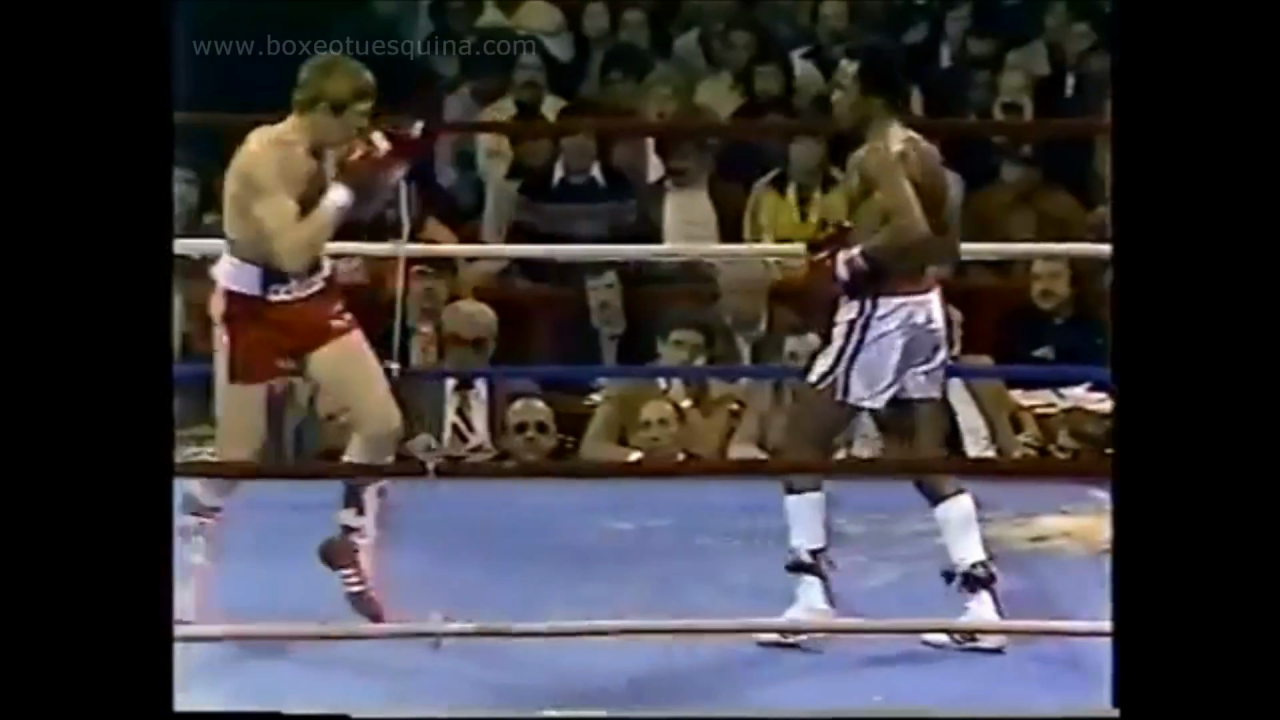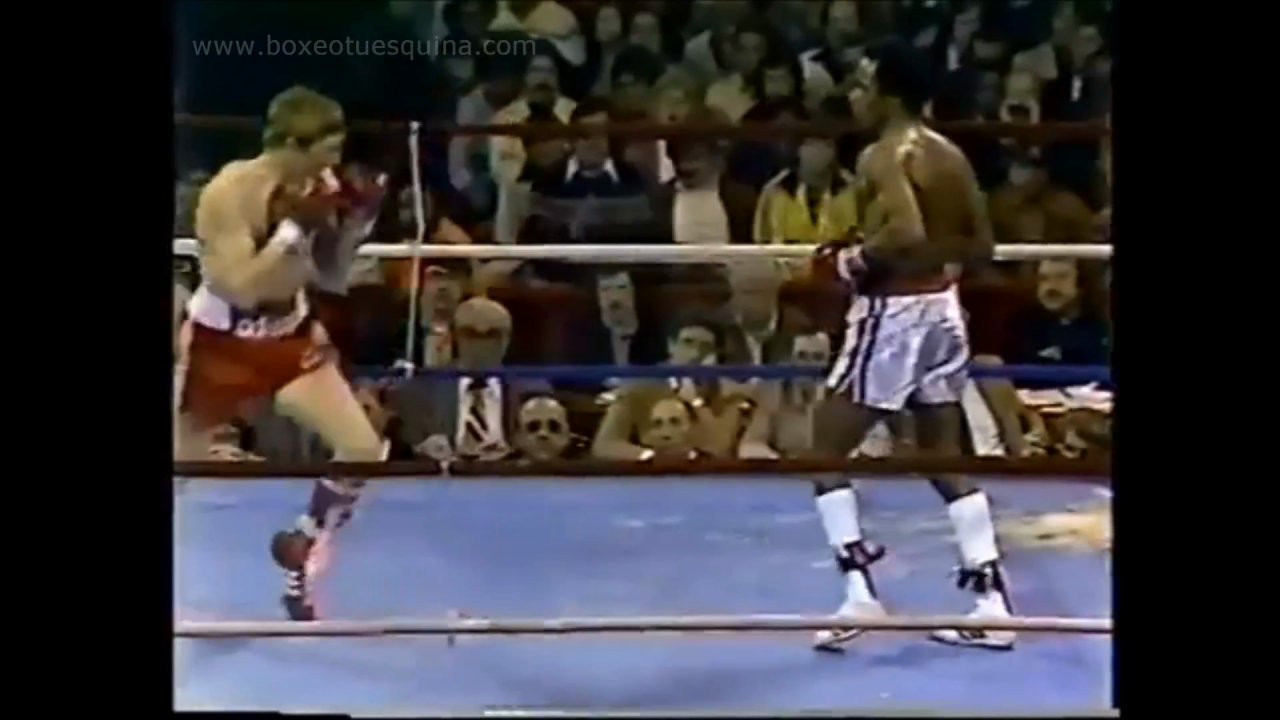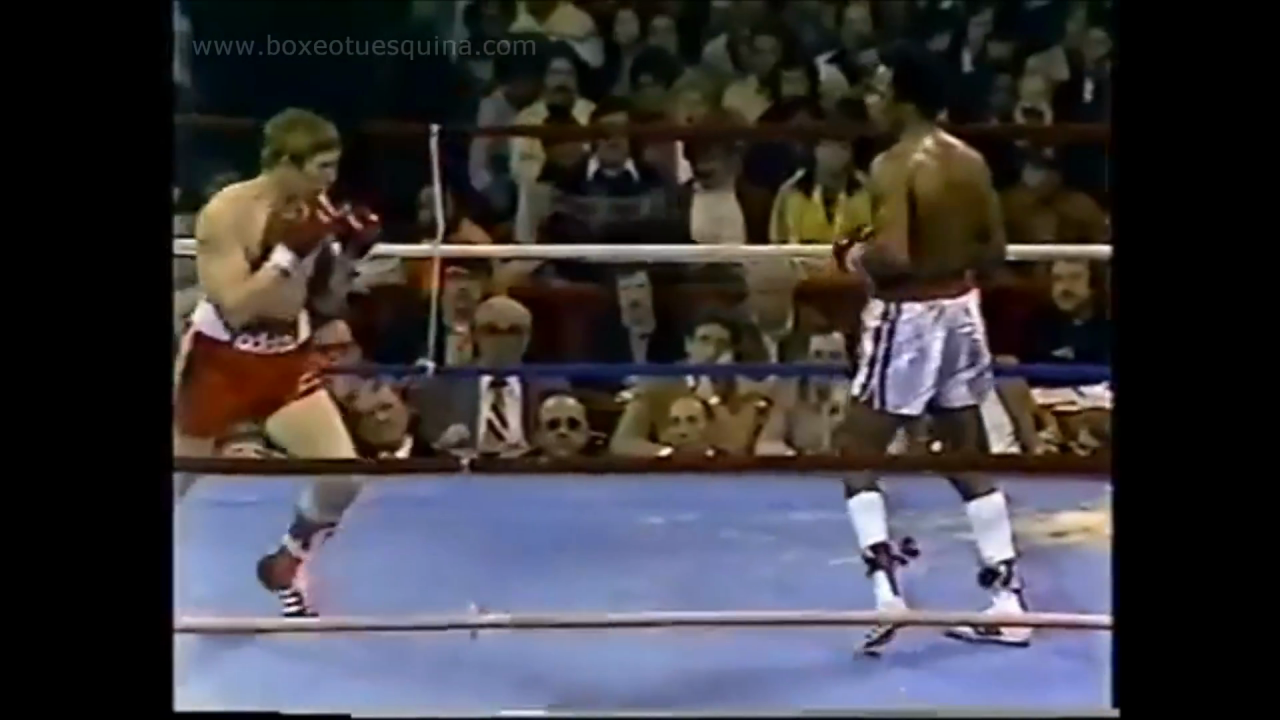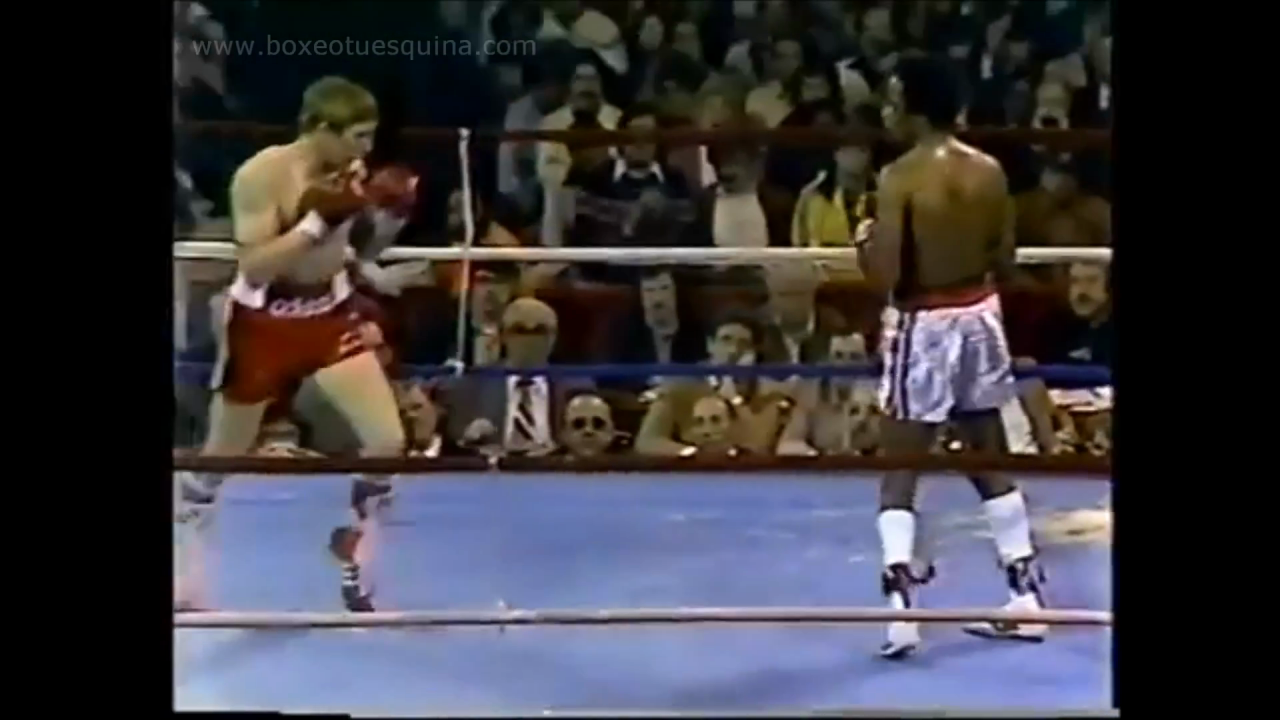
dt=0.1s
person 1, frame 1
left shoulder: (876, 156)
right shoulder: (917, 150)
left elbow: (909, 228)
right elbow: (944, 238)
left wrist: (849, 262)
left hip: (880, 314)
right hip: (922, 309)
left knee: (801, 446)
right knee: (928, 463)
left ankle: (811, 597)
right ankle: (983, 606)
person 1, frame 2
left shoulder: (882, 157)
right shoulder: (950, 155)
left elbow: (907, 235)
right elbow: (980, 245)
left wrist: (850, 260)
left hip: (891, 313)
right hip: (941, 307)
left knee: (829, 449)
right knee: (948, 461)
left ankle: (860, 588)
right ankle: (992, 604)
person 1, frame 3
left shoulder: (893, 166)
right shoulder: (969, 161)
left elbow: (893, 255)
right elbow: (992, 251)
left wrist: (854, 256)
left hip: (907, 319)
right hip: (960, 311)
left knee: (860, 456)
right knee: (968, 462)
left ankle: (886, 586)
right ankle: (1007, 601)
person 1, frame 4
left shoulder: (900, 178)
right shoulder: (989, 170)
left elbow: (879, 270)
right elbow: (1003, 257)
left wrist: (870, 240)
left hip: (922, 324)
right hip: (979, 316)
left knee: (899, 470)
right knee: (989, 462)
left ankle: (905, 605)
right ankle: (1026, 599)
person 2, frame 1
left shoulder: (332, 147)
right shoulder: (263, 159)
left elbow: (364, 211)
right elbow: (292, 248)
left wrist: (388, 169)
right wrist: (342, 190)
left hip: (313, 296)
right hip: (251, 304)
left knee: (383, 425)
right knee: (236, 454)
left ankle: (349, 545)
person 2, frame 2
left shoulder: (317, 187)
right shoulder: (228, 193)
left elbow: (330, 269)
right elbow: (243, 289)
left wrist: (351, 218)
right wrist: (294, 226)
left hip: (290, 334)
right hip: (221, 339)
left knee: (365, 452)
right knee: (179, 469)
left ankle: (303, 542)
person 2, frame 3
left shoulder: (310, 211)
right shoulder: (226, 213)
left elbow: (326, 300)
right elbow: (235, 307)
left wrist: (349, 253)
right wrist: (287, 251)
left hip: (288, 354)
right hip: (220, 354)
left knee: (343, 477)
left ankle: (289, 561)
person 2, frame 4
left shoulder: (347, 174)
right shoulder: (261, 175)
left elbow: (368, 249)
right elbow: (259, 268)
left wrist: (392, 212)
right wrist: (318, 218)
left hip: (330, 316)
right hip: (262, 322)
left knee: (388, 440)
right knee: (222, 456)
left ankle: (354, 537)
right ankle: (186, 557)
